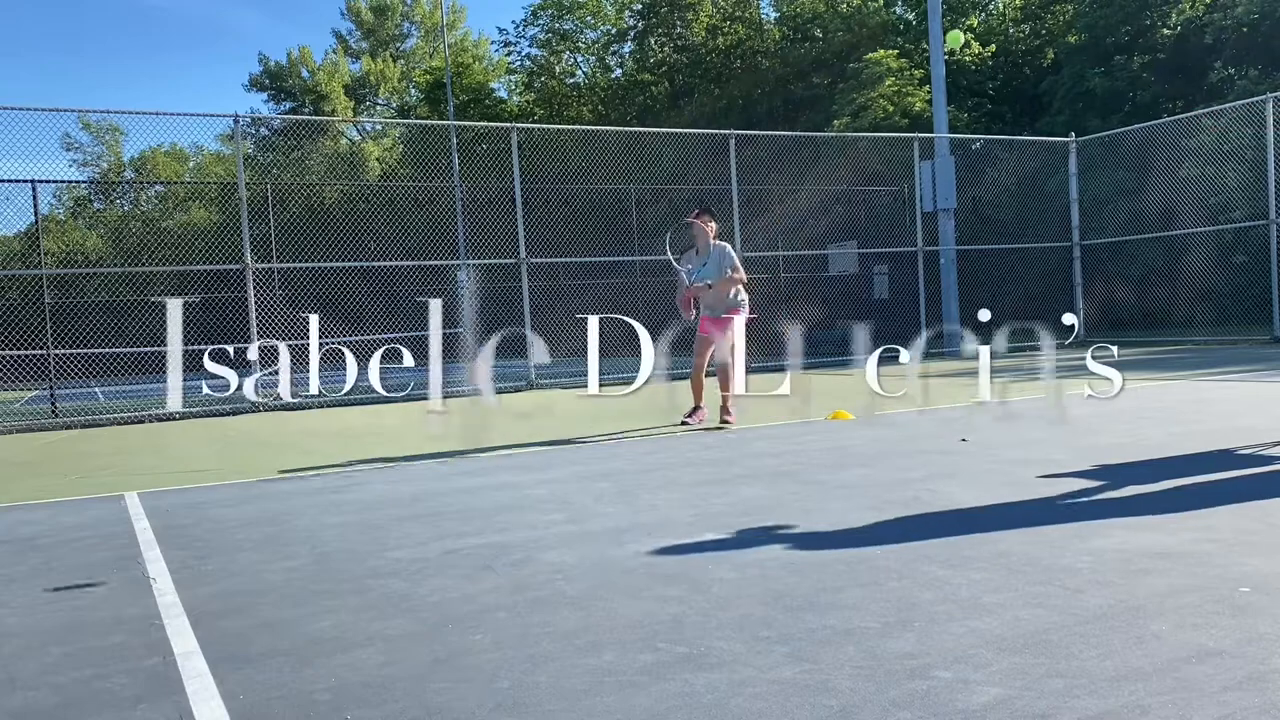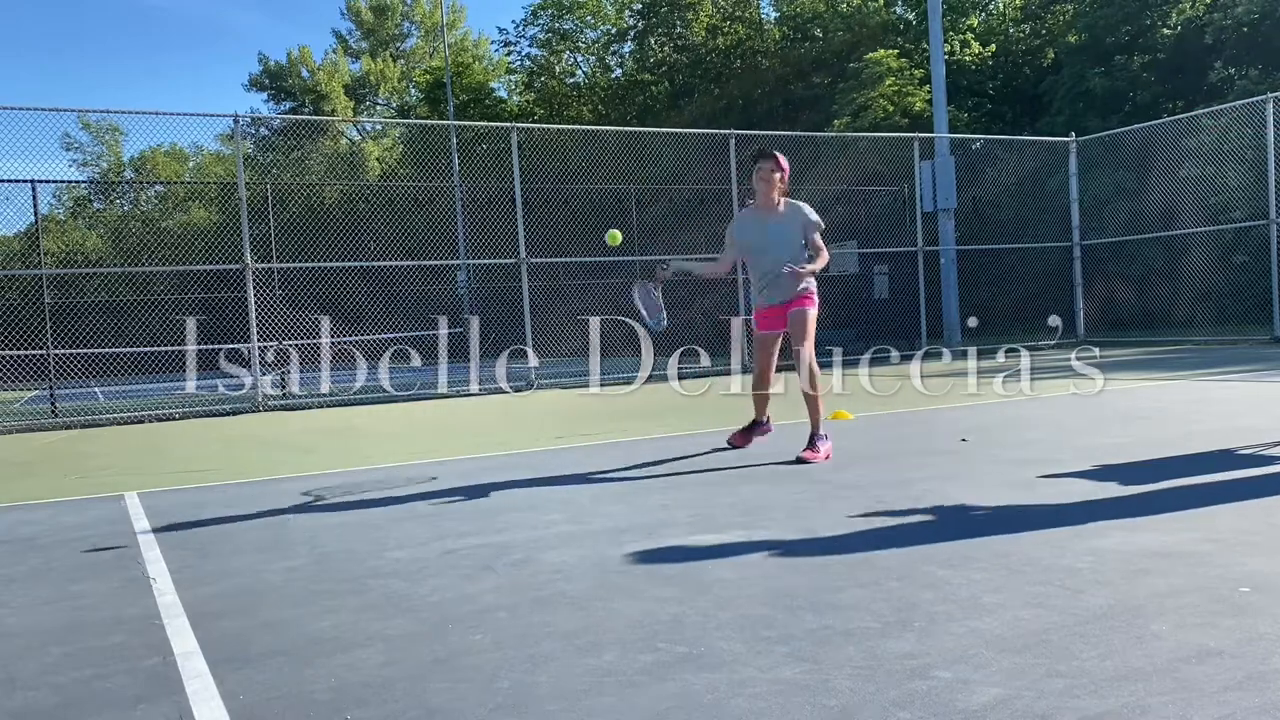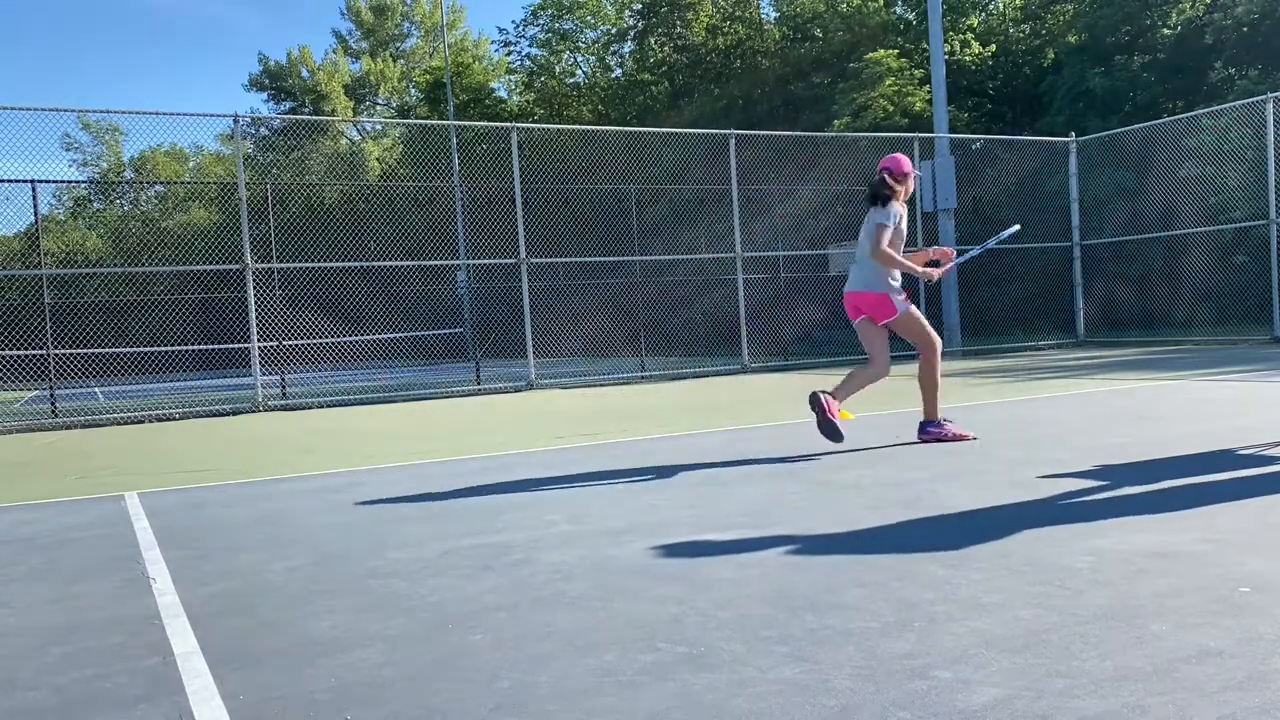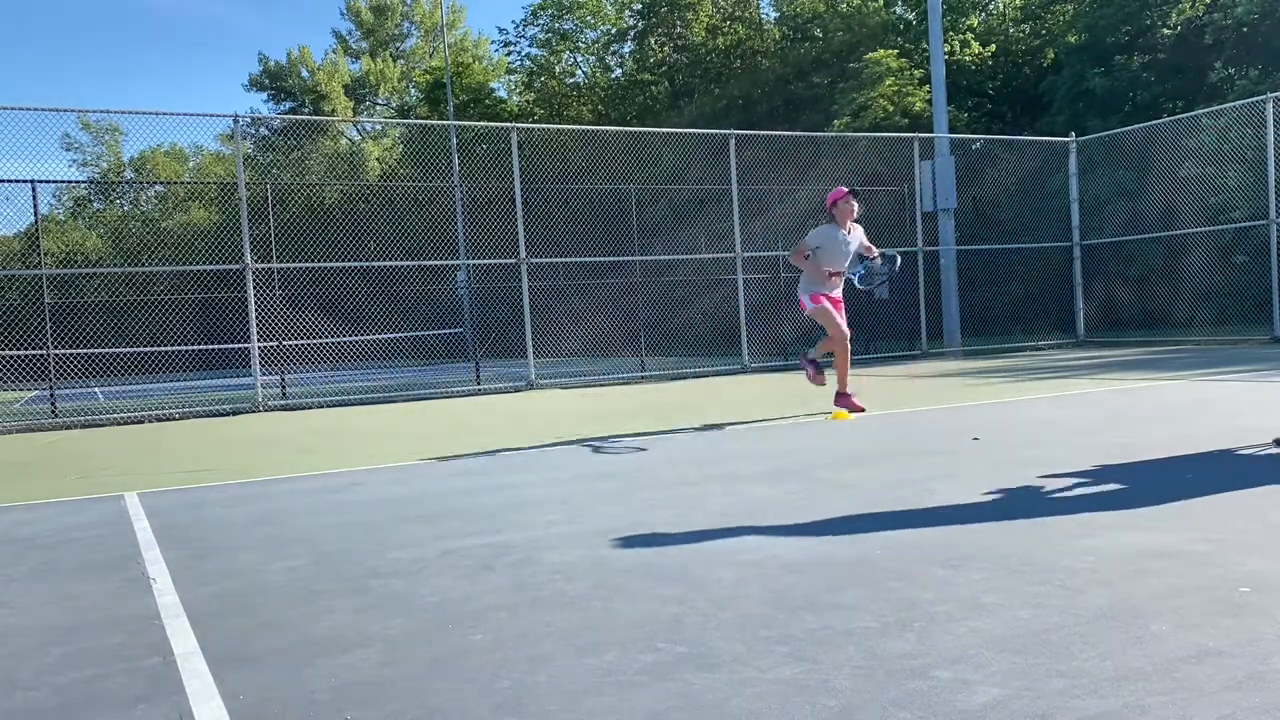
dt=1s
person 1, frame 1
left shoulder: (723, 249)
right shoulder: (687, 258)
left elbow: (740, 277)
right elbow: (683, 293)
left wrist: (707, 287)
right wrist: (686, 308)
left hip: (734, 309)
right hip: (708, 315)
left knee: (723, 351)
right knee: (698, 366)
left ankle: (726, 407)
right ankle: (698, 407)
person 1, frame 2
left shoulder: (800, 211)
right shoulder: (742, 220)
left elbow: (822, 254)
right elbow: (722, 267)
left wrist: (810, 269)
right wrist: (682, 266)
left hip: (800, 295)
right hip: (765, 303)
left knee: (804, 355)
right knee: (762, 373)
left ankle: (818, 437)
right ankle: (760, 421)
person 1, frame 3
left shoulder: (879, 209)
right shoulder: (891, 208)
right elbow: (878, 252)
left wrist: (929, 255)
right wrist: (918, 270)
left hip: (856, 295)
right hip: (880, 292)
left knee: (879, 364)
right knee: (932, 346)
left ankle: (829, 400)
right ankle: (931, 424)
person 1, frame 4
left shoulder: (857, 231)
right shoulder: (823, 232)
left elbow: (868, 249)
right elbow: (795, 255)
left wrist: (874, 255)
right wrist: (817, 271)
left hip: (834, 293)
right hip: (812, 292)
left knee: (843, 344)
right knee: (842, 334)
left ankle: (842, 394)
right ankle: (811, 357)
